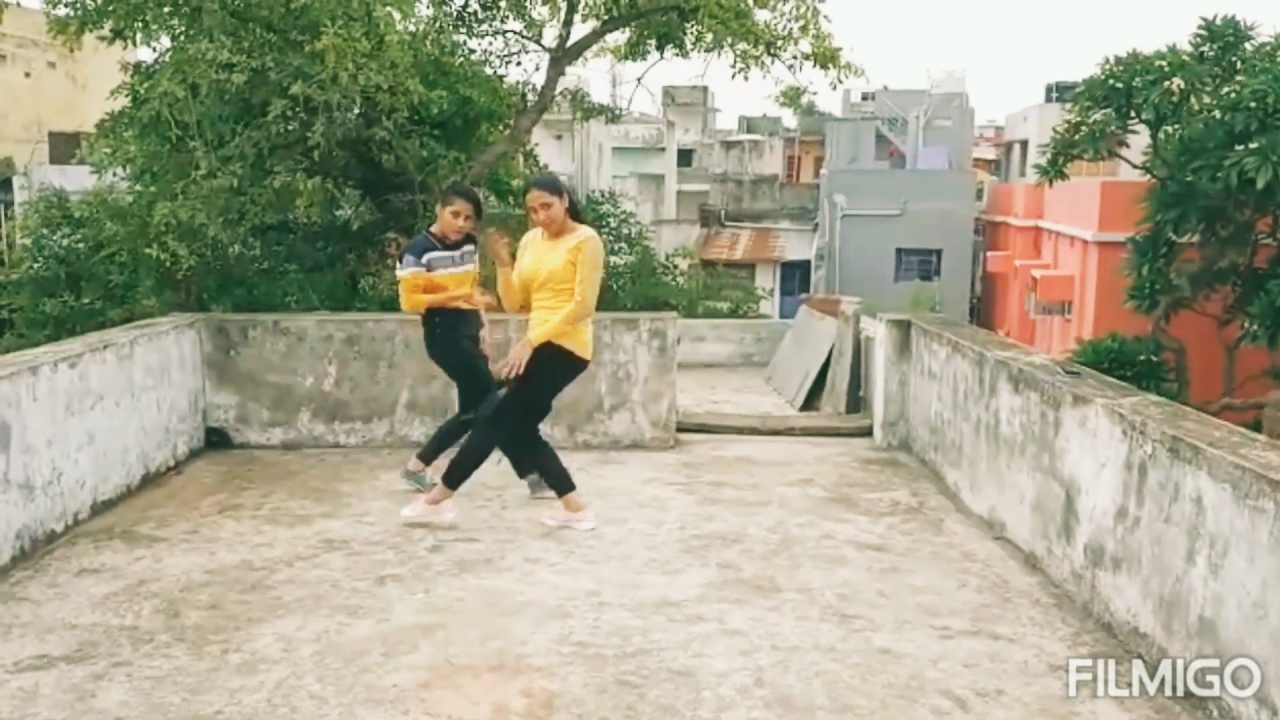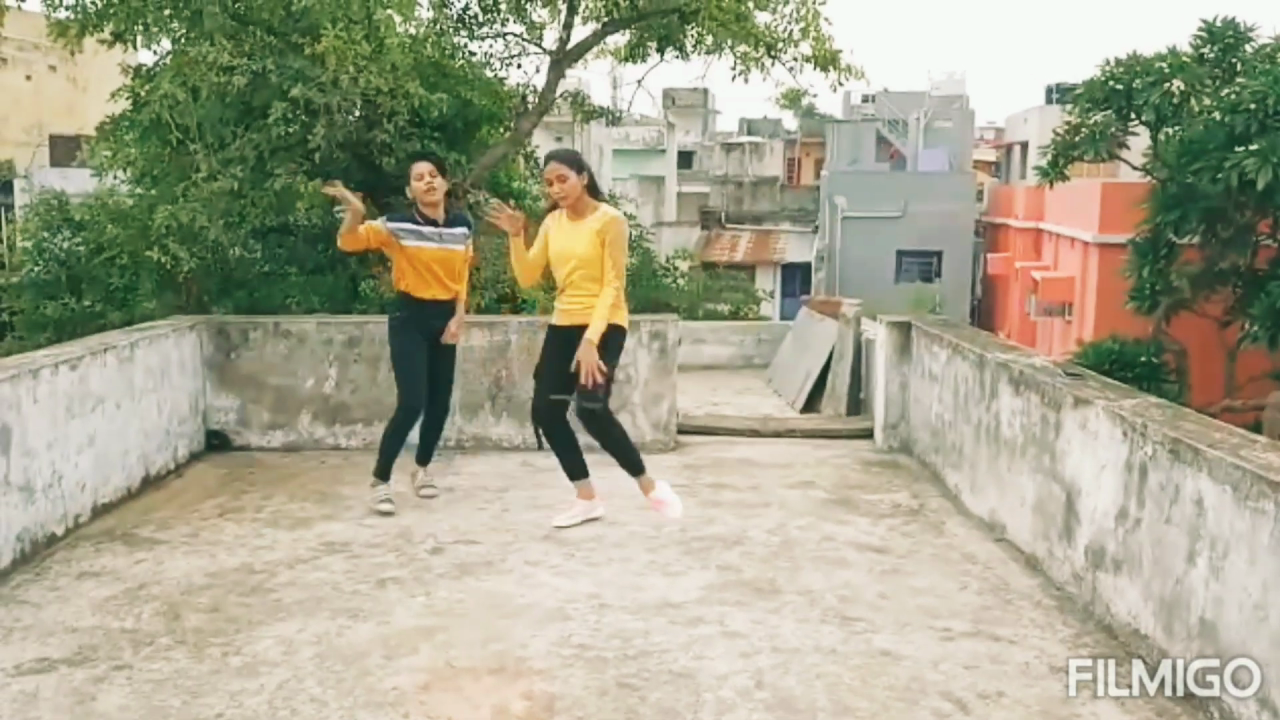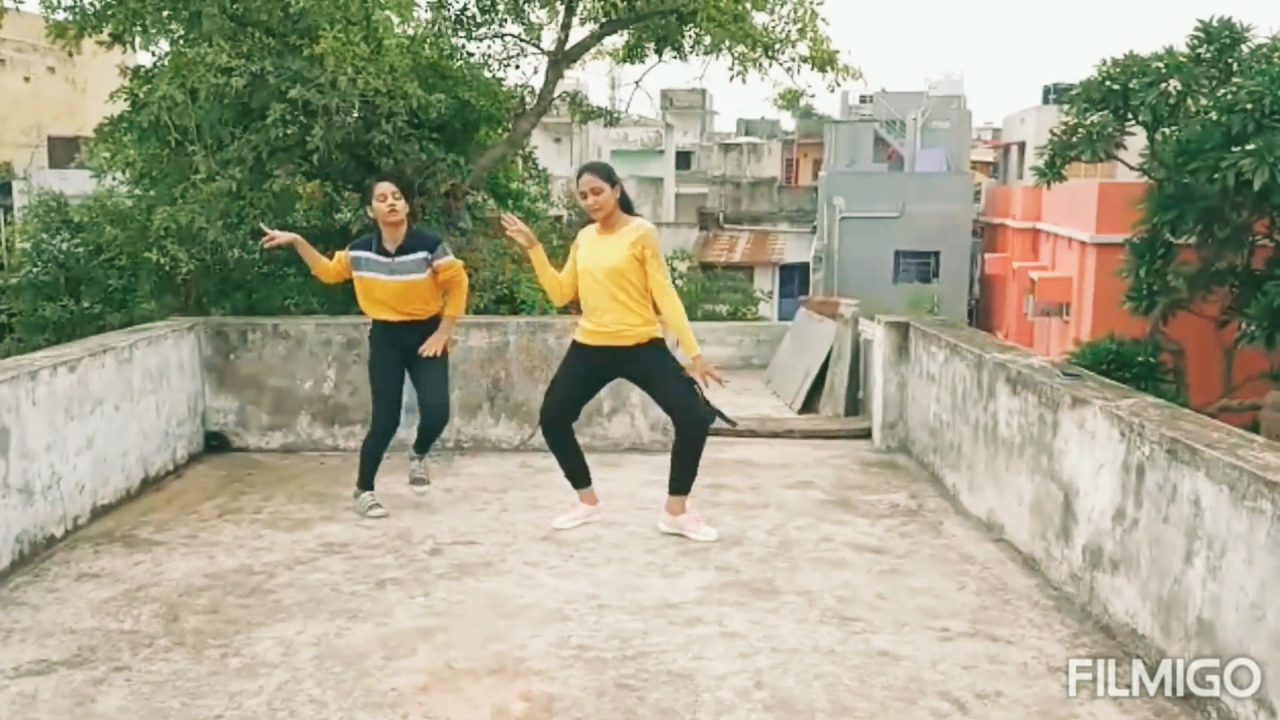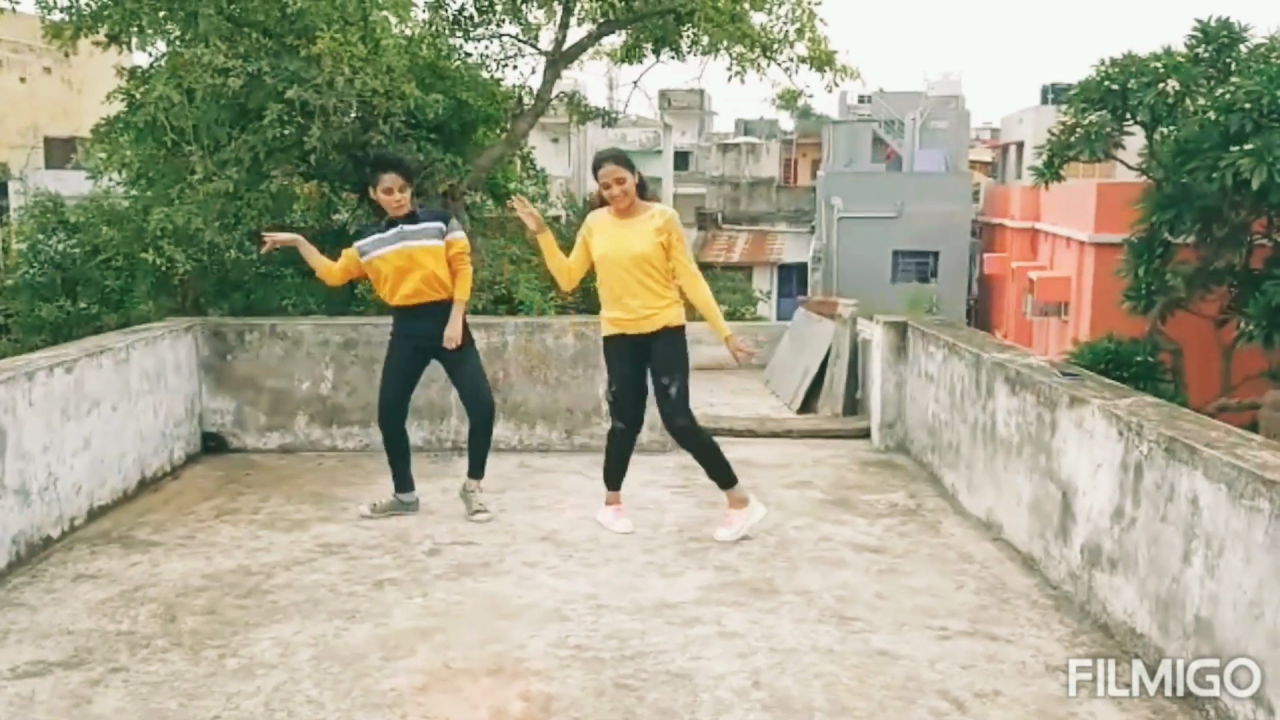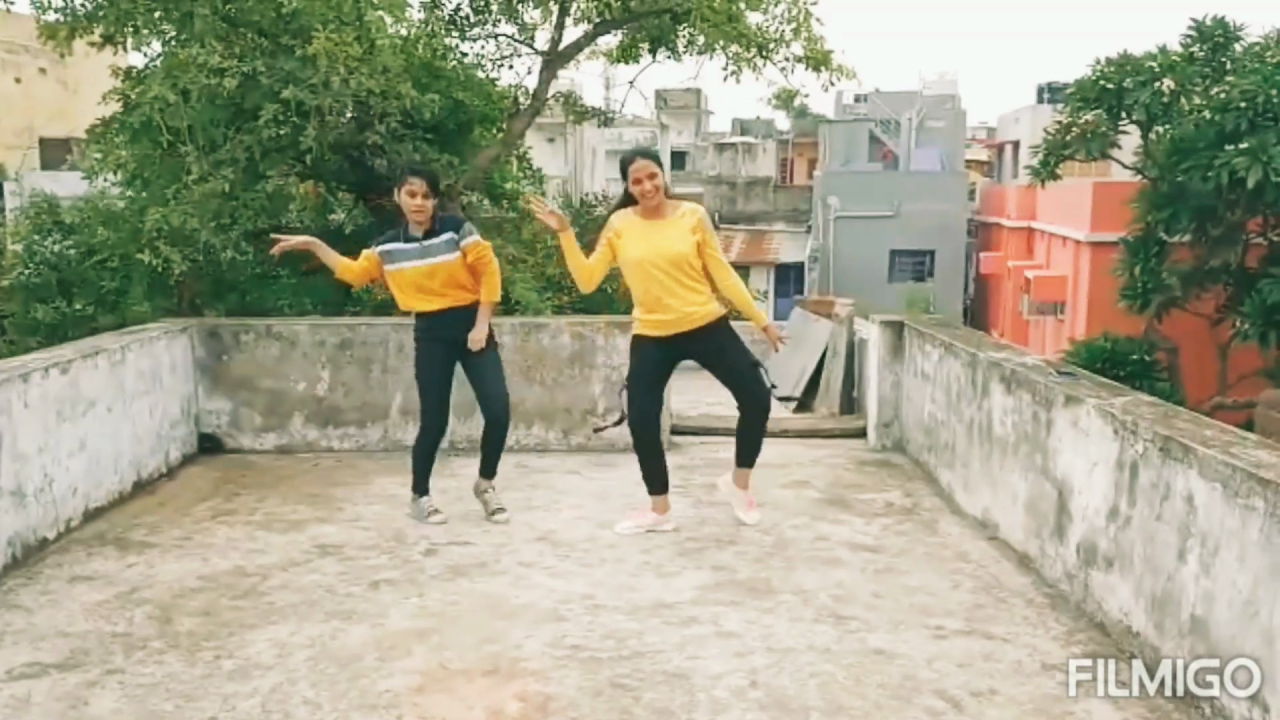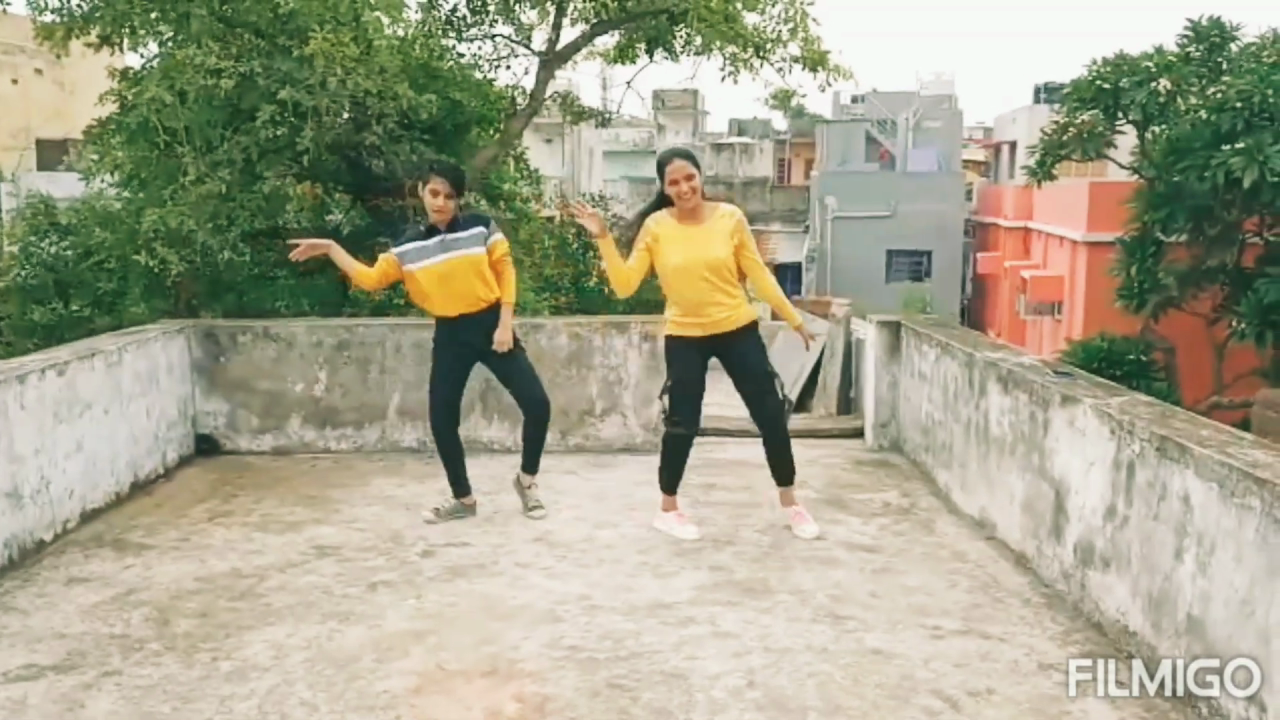
dt=0.3s
person 1, frame 1
left shoulder: (585, 240)
right shoulder: (531, 243)
left elbow: (582, 305)
right elbow: (514, 302)
left wrist: (529, 343)
right wrist: (503, 265)
left hip: (564, 347)
right hip: (541, 346)
left knee: (492, 419)
right knee: (518, 428)
left ankle: (441, 499)
right ankle: (574, 506)
person 1, frame 2
left shoulder: (610, 220)
right shoulder: (552, 223)
left elbow: (613, 286)
right elbow: (527, 277)
left wrist: (591, 340)
right wrist: (516, 236)
left hip: (603, 327)
right hip: (562, 325)
left knee: (591, 408)
right knee: (545, 410)
left ankle: (649, 487)
right ankle: (586, 497)
person 1, frame 3
left shoulder: (641, 233)
right shoulder: (584, 238)
left elbow: (663, 295)
right elbow: (561, 294)
left wrist: (693, 353)
right wrist: (533, 248)
left hip: (641, 344)
right hip: (590, 346)
left knee: (695, 417)
right knee: (553, 421)
left ankle: (676, 512)
right ankle: (587, 501)
person 1, frame 4
left shoulder: (663, 218)
right shoulder: (594, 223)
left elbow: (690, 278)
right elbow: (568, 279)
left wrist: (725, 333)
right wrist: (542, 232)
left hip: (664, 329)
right hip: (619, 334)
left knee: (678, 420)
right knee: (625, 421)
left ankle: (739, 501)
right ankle: (612, 503)
person 1, frame 5
left shoulder: (693, 216)
right shoulder: (619, 226)
left elbow: (723, 274)
right elbow: (587, 281)
left wrist: (762, 322)
right wrist: (564, 232)
left hip: (708, 326)
right hip: (652, 336)
left knee: (755, 398)
right knee: (642, 420)
left ankle: (740, 482)
right ankle: (658, 509)
person 1, frame 6
left shoulder: (730, 218)
right shoulder: (655, 227)
left elbow: (757, 274)
right elbow: (625, 286)
left wrist: (794, 320)
right wrist: (603, 237)
left hip: (738, 329)
right hip: (685, 336)
left knee: (771, 412)
right knee: (681, 423)
left ankle: (790, 504)
right ankle: (669, 510)
person 2, frame 1
left shoulder: (467, 245)
right shoulder: (419, 250)
right elbow: (410, 300)
left wrist: (482, 325)
right wrist: (461, 295)
left hip: (467, 328)
right hip: (443, 332)
left knee: (475, 408)
right knee: (496, 401)
left ankle: (418, 465)
right ankle: (532, 478)
person 2, frame 2
left shoulder: (462, 224)
right shoulder: (397, 222)
right elbow: (350, 241)
left wrist: (459, 315)
right wrist: (353, 209)
left hip: (443, 318)
right hip: (409, 318)
left knee: (439, 404)
right knee: (412, 403)
left ankle: (422, 469)
right ankle: (380, 481)
person 2, frame 3
left shoulder: (429, 244)
right shoulder: (360, 250)
left elbow: (457, 284)
right elbow: (330, 272)
left wrist: (443, 334)
right wrist: (297, 241)
left hip: (426, 335)
right hip: (385, 337)
left knee: (437, 413)
right knee: (386, 419)
left ankle: (418, 456)
right ankle: (364, 490)
person 2, frame 4
left shoulder: (439, 221)
right shoulder: (370, 242)
left elbow: (462, 268)
right elbow: (335, 274)
left wrist: (456, 320)
right wrist: (298, 241)
left hip: (446, 324)
right hip: (407, 329)
left knee: (482, 407)
right knee: (389, 414)
left ankle: (473, 487)
right ankle: (404, 494)
person 2, frame 5
left shoulder: (456, 228)
right shoulder: (389, 246)
left elbow: (488, 270)
right elbow: (355, 272)
left wrist: (483, 323)
right wrist: (312, 243)
left hip: (471, 325)
right hip: (431, 332)
left knee: (497, 408)
right knee: (434, 419)
left ankle: (485, 485)
right ankle: (420, 495)
person 2, frame 6
left shoulder: (480, 227)
right shoulder: (408, 246)
left elbow: (504, 271)
right elbow: (372, 278)
left wrist: (506, 323)
right wrist: (329, 247)
left hip: (491, 327)
right hip: (451, 335)
left knee: (538, 405)
right knee: (442, 422)
left ankle: (527, 479)
right ankle: (462, 497)
